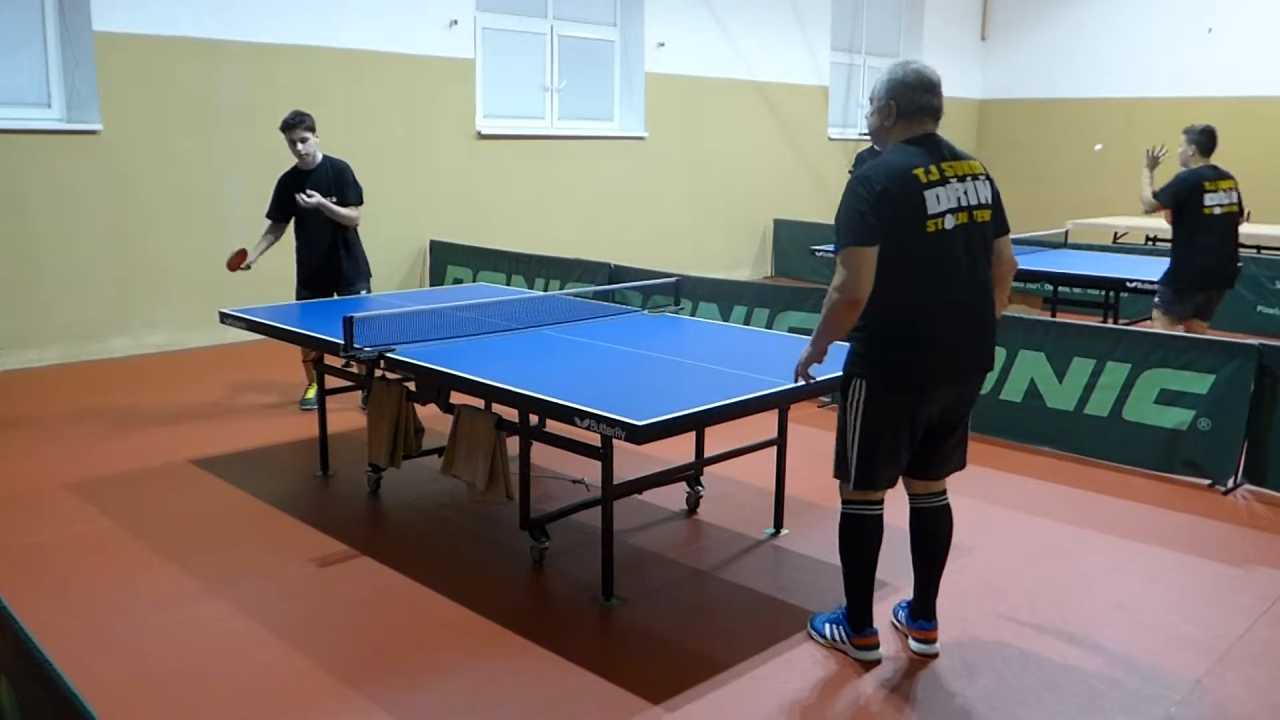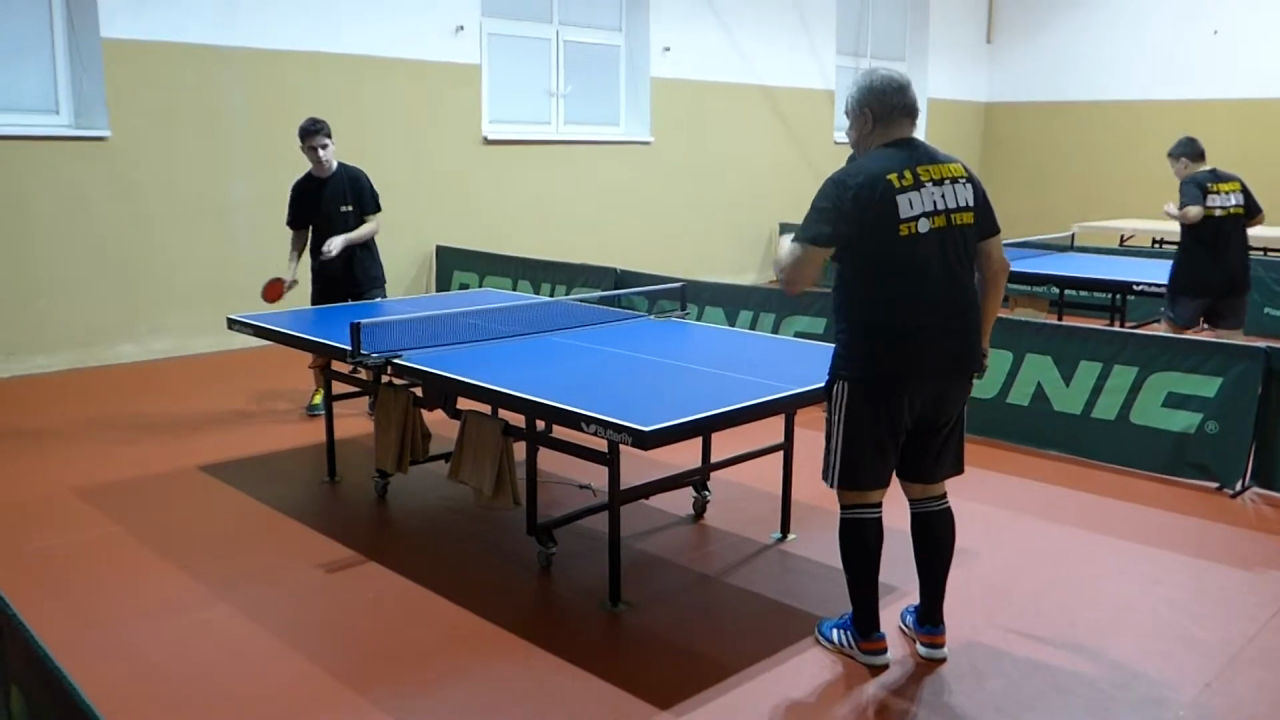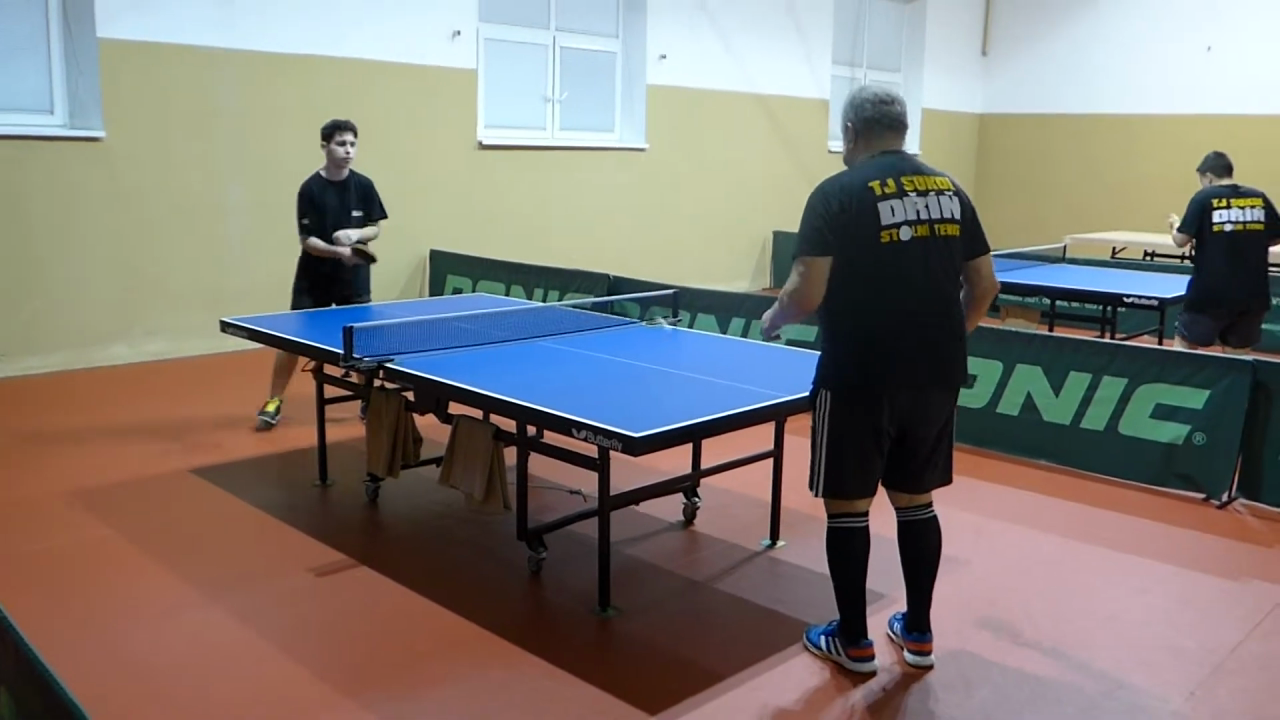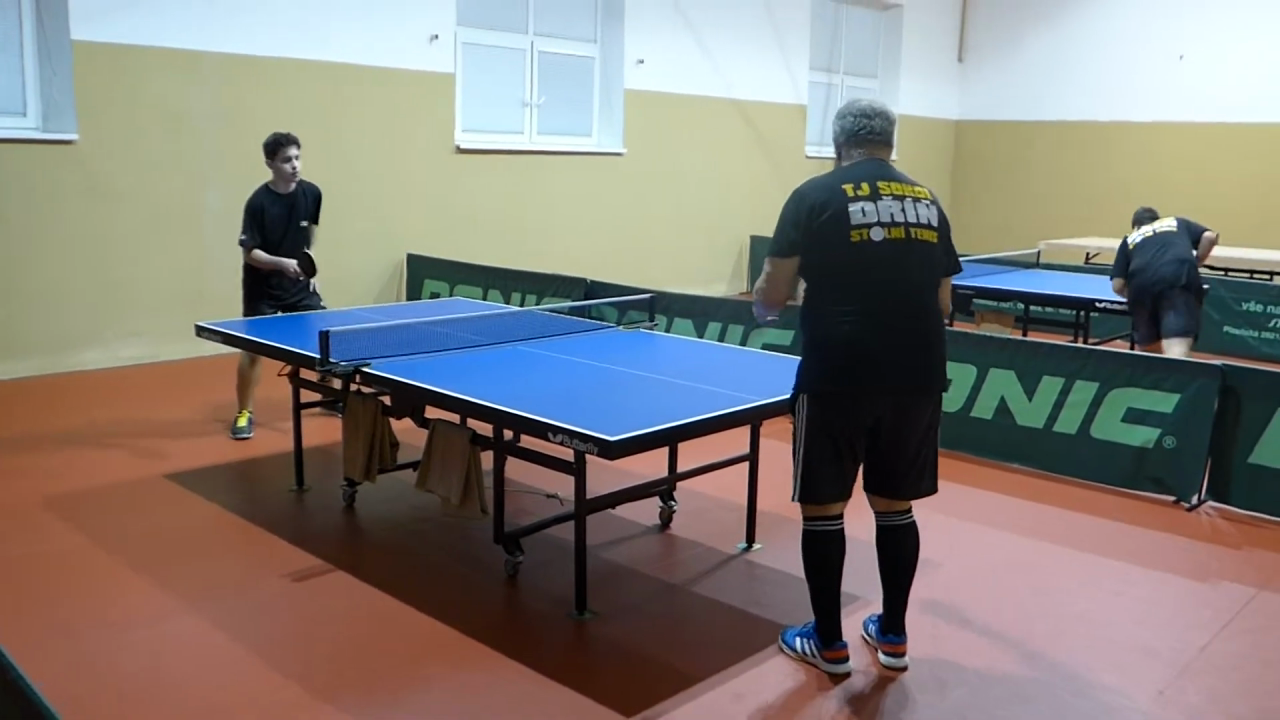
dt=0.7s
person 1, frame 1
left shoulder: (877, 179)
right shoulder: (975, 173)
left elbow: (853, 290)
right elbow: (1004, 267)
left wrist: (816, 347)
left hip: (892, 368)
right hip: (962, 365)
left knee: (863, 493)
right knee: (930, 487)
left ankle: (857, 628)
right ankle: (923, 619)
person 1, frame 2
left shoulder: (852, 182)
right shoulder: (961, 175)
left elbow: (795, 277)
right elbow: (996, 267)
left wrist: (790, 245)
right wrist: (978, 342)
left hip: (875, 370)
right hip: (948, 366)
left knee: (860, 497)
right knee: (929, 490)
left ankle: (865, 633)
right ankle: (930, 624)
person 1, frame 3
left shoulder: (838, 194)
right shoulder: (950, 191)
left elbow: (805, 294)
right elbow: (984, 287)
left wrist: (773, 318)
left hip: (859, 376)
right hip: (935, 375)
left knee: (847, 505)
right knee: (915, 499)
left ankle: (852, 641)
right ankle: (918, 631)
person 1, frame 4
left shoulder: (815, 196)
right shoulder: (929, 203)
left elbow: (772, 293)
right elbow: (942, 303)
left wrist: (761, 309)
left hip: (837, 376)
right hip: (917, 376)
left knee: (823, 508)
right knee: (894, 504)
left ankle: (828, 642)
right ankle: (893, 634)
person 2, frame 1
left shoulder: (339, 170)
right shoulder: (287, 182)
left elbow: (354, 218)
right elbow: (278, 225)
left wrist: (322, 203)
right wrist: (254, 254)
left hip: (349, 266)
right hip: (310, 269)
left ankle: (368, 387)
right ankle: (312, 385)
person 2, frame 2
left shoulder: (355, 179)
right shoulder: (301, 189)
left elbow: (373, 225)
right elbow: (300, 232)
left wrist: (342, 240)
right wrist: (292, 267)
left hip: (364, 273)
right hip: (326, 276)
right ankle: (320, 390)
person 2, frame 3
left shoulder: (364, 186)
right shoulder: (310, 189)
left elbow: (375, 228)
right elbow: (307, 241)
left wrist: (355, 234)
right wrist: (337, 253)
left hip: (354, 279)
right hip: (314, 279)
left ankle: (369, 401)
right ankle: (273, 402)
person 2, frame 4
left shoulder: (311, 193)
right shoulder: (258, 202)
right elbow: (250, 253)
right wrist: (282, 263)
left hip: (298, 282)
right hip: (262, 286)
right knee: (253, 349)
right ankle: (244, 413)
person 3, frame 1
left shoulder: (1187, 179)
right shoulder: (1229, 179)
left elbow: (1148, 205)
right elbow: (1239, 219)
left wrist: (1148, 169)
left hip: (1192, 268)
right hip: (1223, 268)
left knee: (1162, 321)
right knee: (1196, 328)
person 3, frame 2
left shoulder: (1192, 182)
right shoulder: (1235, 182)
left elbow: (1193, 214)
right elbow: (1258, 218)
left wrist: (1174, 213)
left hip: (1196, 275)
right hip: (1233, 275)
left knee: (1171, 329)
right knee: (1232, 336)
person 3, frame 3
left shoulder: (1203, 198)
right shoulder: (1259, 198)
left elbow: (1180, 240)
left wrist: (1176, 226)
left hip: (1209, 291)
right hip: (1250, 292)
left knee: (1184, 348)
right knee: (1237, 355)
person 3, frame 4
left shoulder: (1130, 238)
right shoulder: (1178, 222)
left elbow: (1117, 285)
right elbow: (1209, 237)
left wrist: (1131, 295)
right wrist: (1195, 263)
left hip: (1142, 283)
right hip: (1180, 279)
left knee: (1149, 351)
right knee: (1177, 352)
